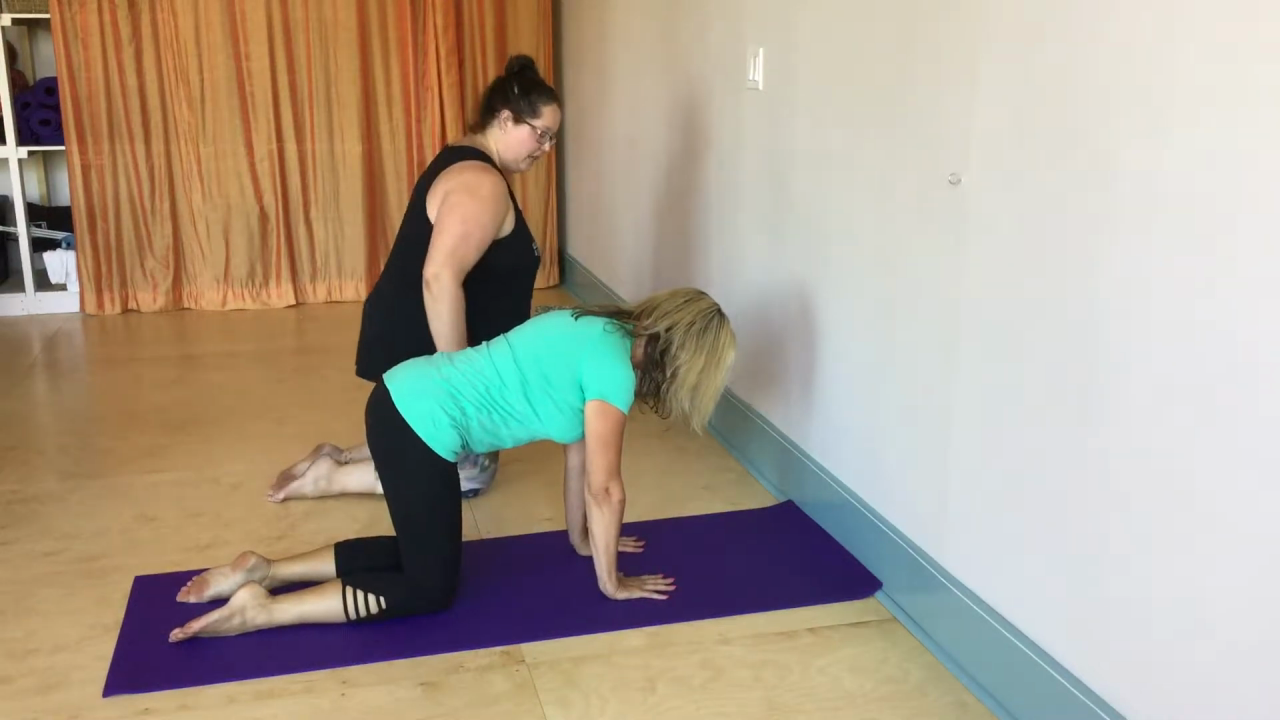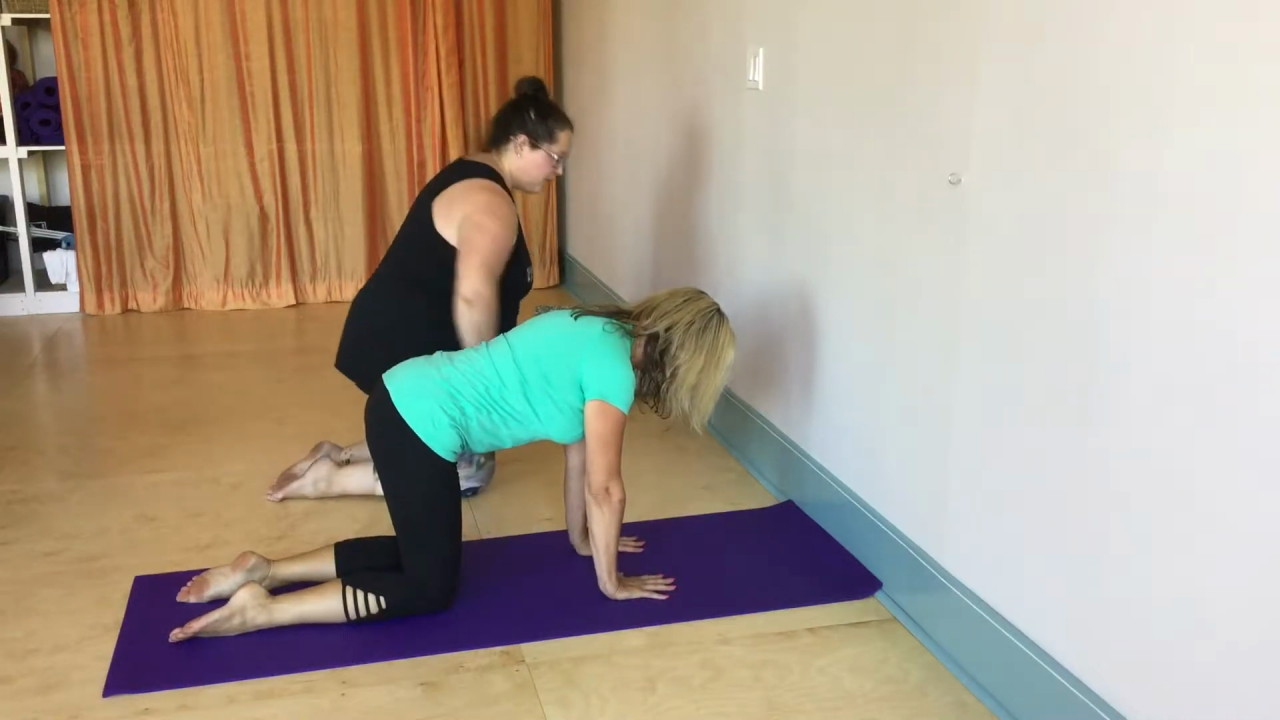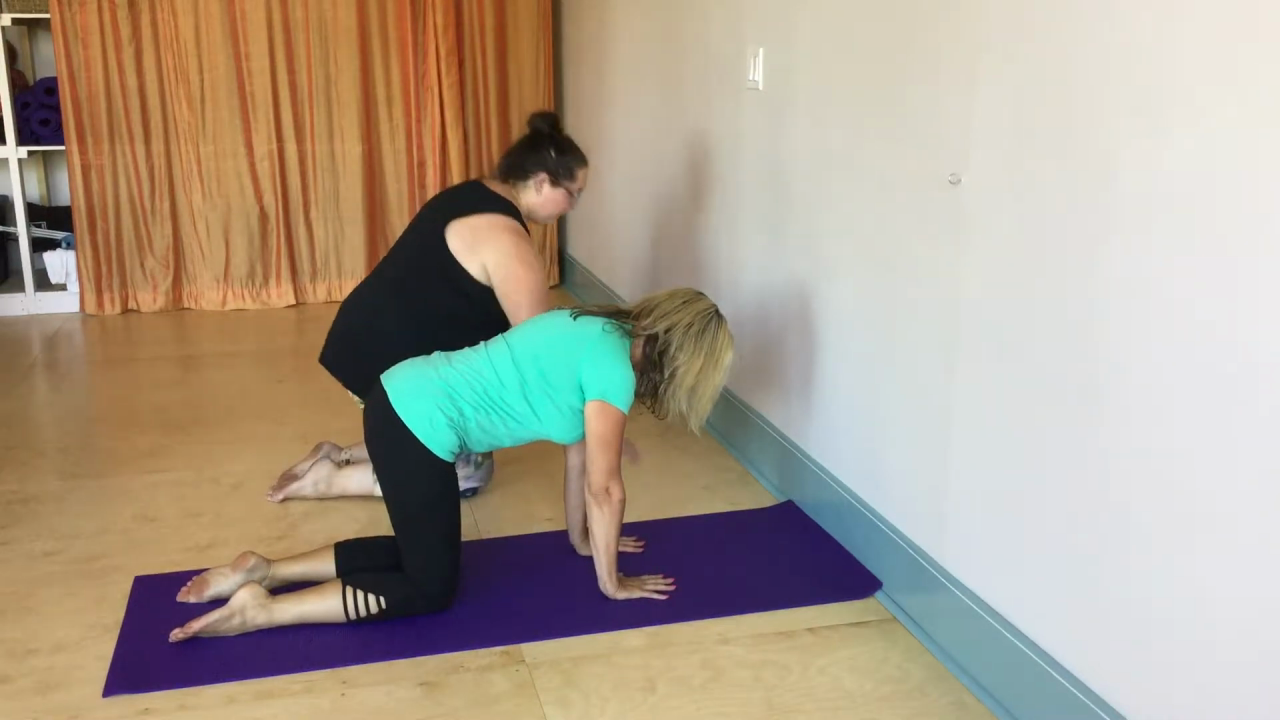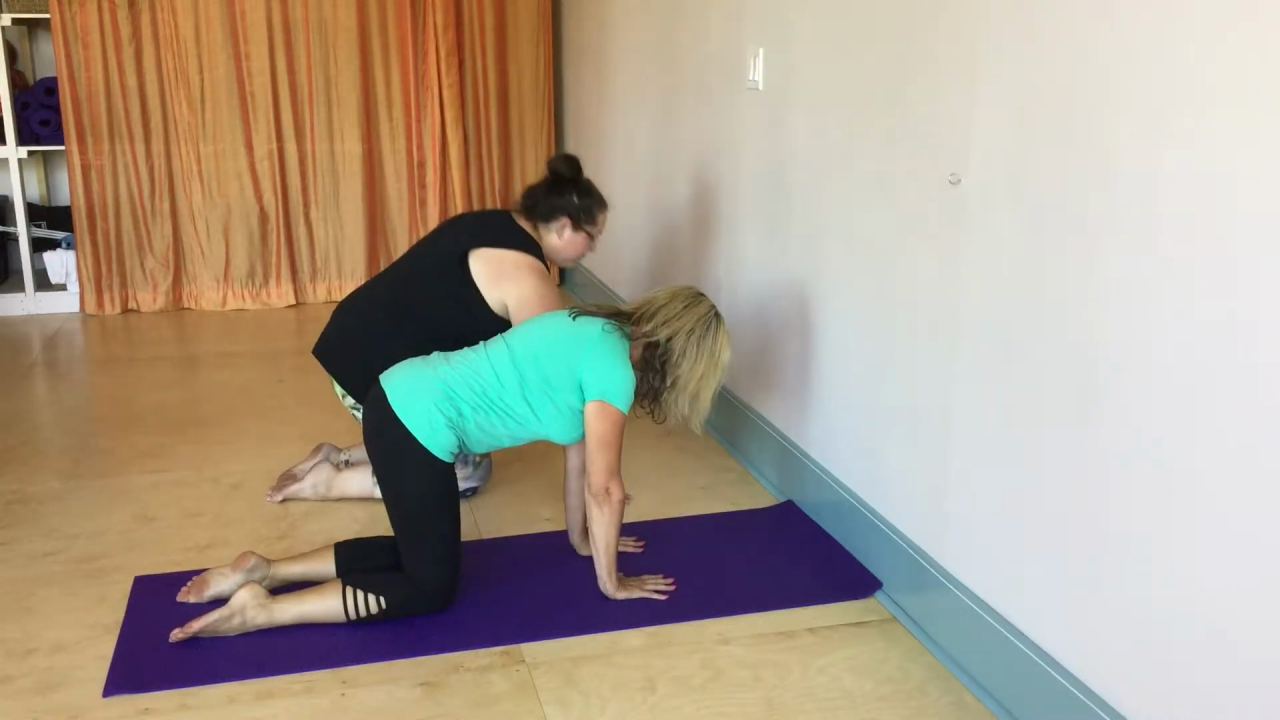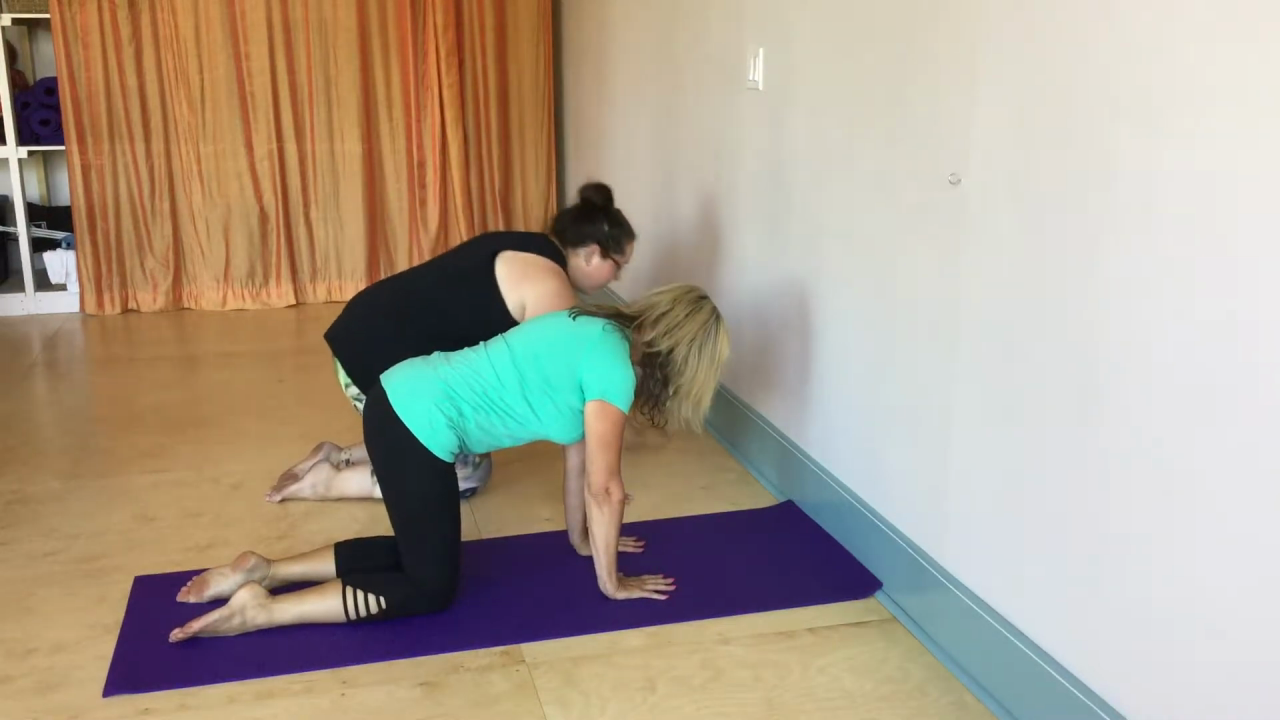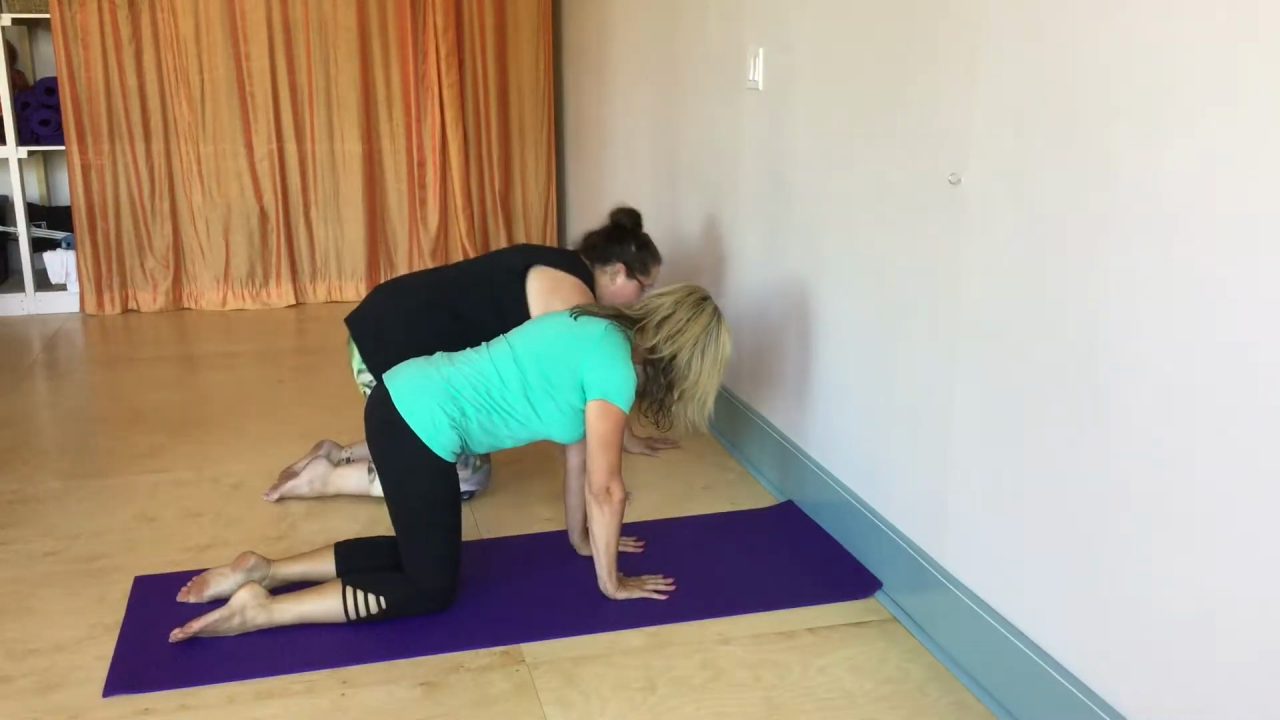
dt=0.3s
person 1, frame 1
left shoulder: (602, 335)
right shoulder: (614, 366)
left elbow: (578, 451)
right elbow: (604, 487)
left wrist: (581, 538)
right wrist: (611, 581)
left hip: (406, 400)
right hip: (420, 423)
left knee: (421, 552)
right knee: (431, 588)
left ankle: (263, 570)
right ankle: (260, 609)
person 1, frame 2
left shoulder: (603, 334)
right shoulder: (614, 367)
left elbow: (578, 452)
right elbow: (604, 487)
left wrist: (582, 538)
right wrist: (611, 581)
left hip: (404, 400)
right hip: (419, 423)
left knee: (422, 552)
right knee: (431, 588)
left ankle: (262, 570)
right ankle: (260, 609)
person 1, frame 3
left shoulder: (599, 333)
right shoulder: (613, 367)
left elbow: (578, 452)
right elbow: (605, 487)
left wrist: (581, 538)
right wrist: (611, 581)
left hip: (403, 400)
right hip: (417, 423)
left knee: (420, 552)
right knee: (431, 587)
left ankle: (262, 570)
right ankle: (259, 609)
person 1, frame 4
left shoulder: (599, 334)
right shoulder: (614, 367)
left elbow: (577, 452)
right elbow: (603, 487)
left wrist: (582, 538)
right wrist: (612, 581)
left hip: (401, 399)
right hip: (416, 425)
left knee: (421, 552)
right knee: (432, 588)
left ankle: (262, 570)
right ankle: (260, 609)
person 1, frame 5
left shoulder: (599, 335)
right shoulder: (614, 367)
left elbow: (578, 453)
right elbow: (605, 487)
left wrist: (581, 538)
right wrist: (611, 581)
left hip: (402, 401)
right hip: (418, 423)
left knee: (420, 552)
right knee: (432, 588)
left ankle: (261, 571)
right ankle: (259, 611)
person 1, frame 6
left shoulder: (600, 333)
right shoulder: (615, 367)
left elbow: (579, 452)
right elbow: (605, 487)
left wrist: (582, 537)
right wrist: (611, 582)
left hip: (404, 400)
right hip: (420, 424)
left knee: (422, 552)
right knee: (432, 588)
left ankle: (262, 570)
right ankle: (260, 610)
person 2, frame 1
left shoulder: (464, 161)
right shoulder: (481, 184)
right elbow: (440, 278)
left hip: (410, 341)
right hip: (421, 352)
right knee: (471, 473)
left ankle: (337, 457)
person 2, frame 2
left shoulder: (471, 174)
right shoulder: (490, 202)
right elbow: (473, 293)
left hip: (397, 342)
right hip: (407, 355)
right knee: (468, 472)
left ankle: (338, 457)
person 2, frame 3
left shoulder: (473, 196)
right shoulder: (507, 242)
left hip: (369, 343)
right hip: (396, 367)
right knee: (469, 474)
left ankle: (331, 457)
right ankle: (328, 476)
person 2, frame 4
left shoulder: (495, 225)
right shoulder: (526, 277)
left hip: (364, 345)
right hip: (378, 369)
right knee: (468, 472)
left ankle: (337, 458)
right ankle: (330, 482)
person 2, frame 5
left shoulder: (528, 255)
right shoulder: (549, 284)
left hip: (373, 341)
right hip: (384, 364)
right knee: (467, 474)
left ankle: (332, 457)
right ankle: (326, 478)
person 2, frame 6
left shoulder: (558, 270)
right shoulder: (573, 296)
left wrist: (625, 436)
left hip: (391, 334)
right hip: (398, 351)
right knee: (465, 473)
left ankle: (338, 454)
right ankle: (327, 477)
